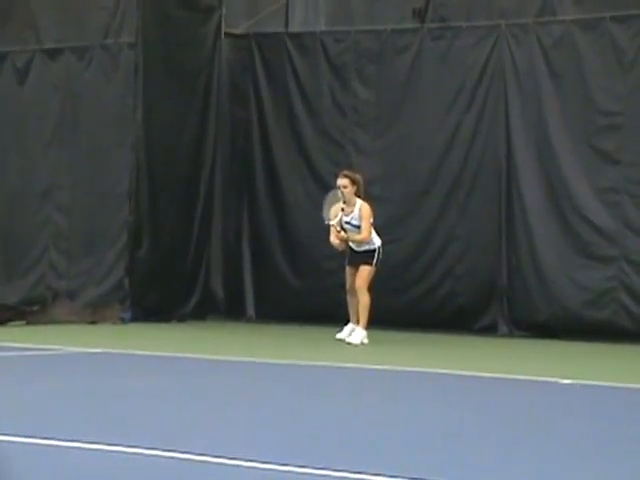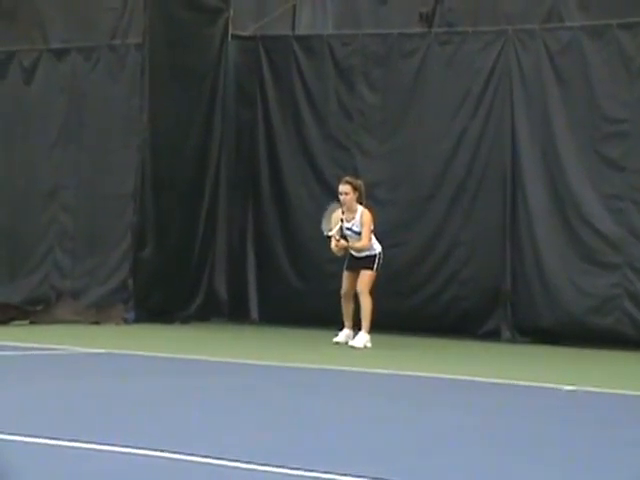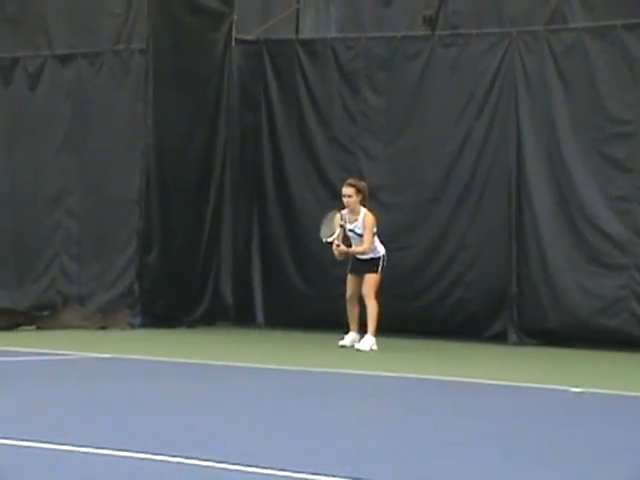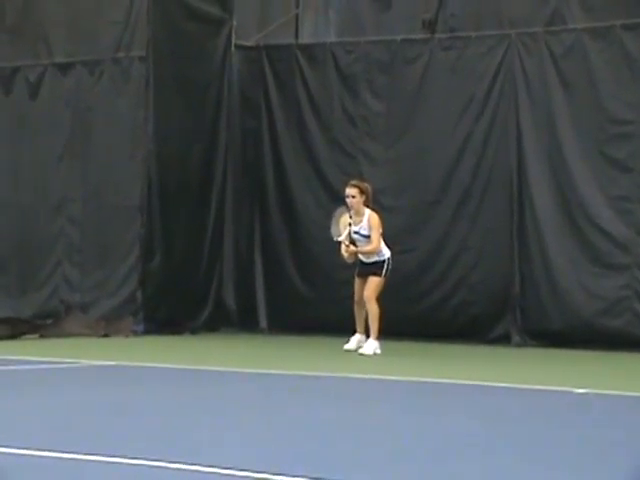
dt=0.4s
person 1, frame 1
left shoulder: (363, 208)
right shoulder: (337, 208)
left elbow: (365, 237)
right elbow: (333, 236)
left wrist: (347, 237)
right wrist: (337, 242)
left hip: (370, 250)
right hip: (353, 250)
left knee: (360, 286)
right knee: (350, 288)
left ankle: (362, 331)
right ankle: (352, 325)
person 1, frame 2
left shoulder: (365, 215)
right shoulder: (338, 215)
left elbow: (365, 244)
right elbow: (334, 241)
left wrist: (347, 245)
right wrist: (337, 248)
left hip: (370, 255)
right hip: (353, 256)
left knee: (362, 291)
right knee: (345, 293)
left ankle: (365, 335)
right ankle: (347, 330)
person 1, frame 3
left shoulder: (367, 217)
right shoulder: (340, 216)
left elbow: (366, 247)
right elbow: (336, 242)
left wrist: (347, 251)
right wrist: (338, 250)
left hip: (374, 258)
right hip: (357, 258)
left knee: (368, 293)
right knee: (350, 296)
left ankle: (370, 338)
right ankle: (353, 334)
person 1, frame 4
left shoulder: (372, 218)
right shoulder: (346, 219)
left elbow: (375, 247)
right elbow: (344, 244)
left wrist: (356, 250)
right wrist: (347, 253)
left hip: (380, 260)
right hip: (363, 261)
left knee: (369, 297)
right knee: (358, 299)
left ankle: (373, 342)
right ankle: (360, 336)
